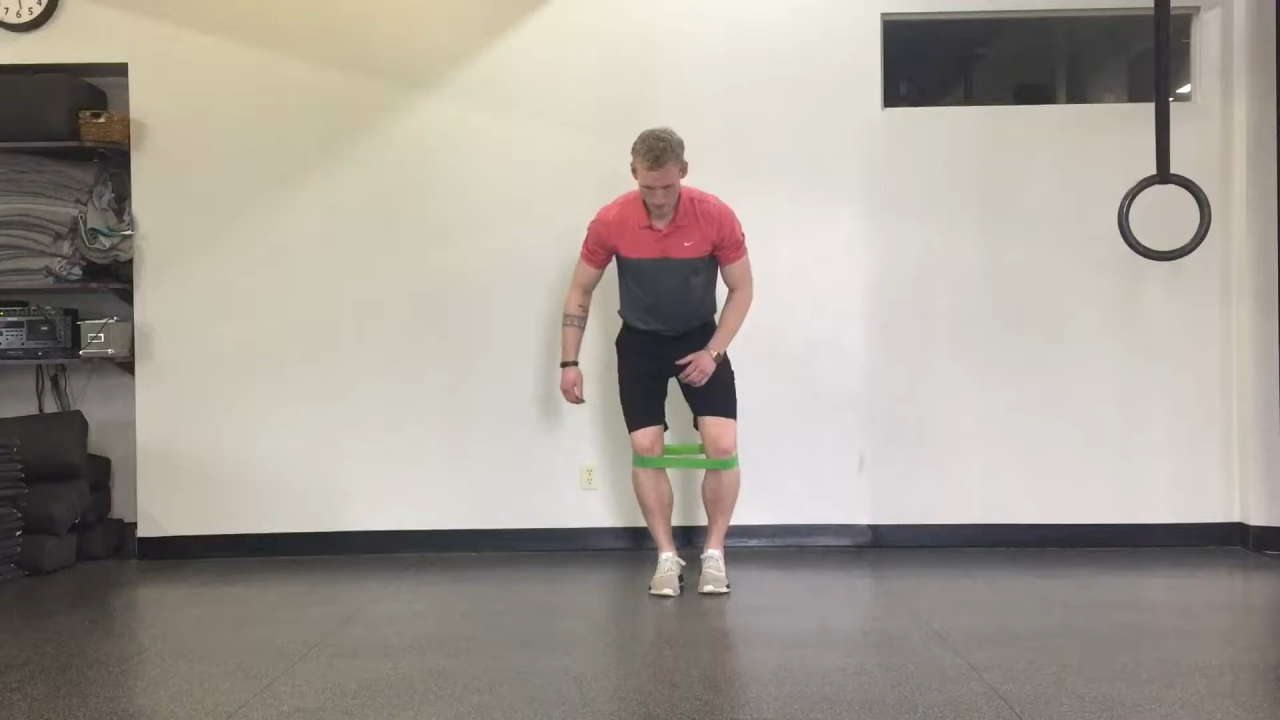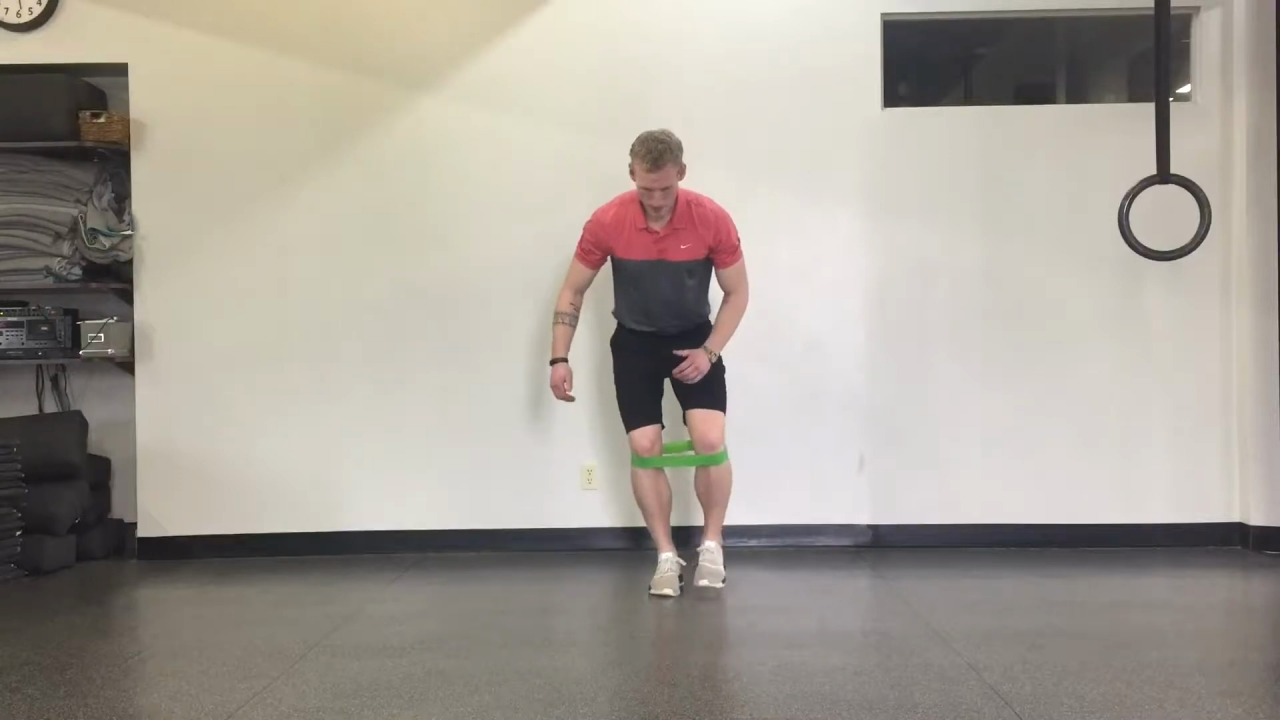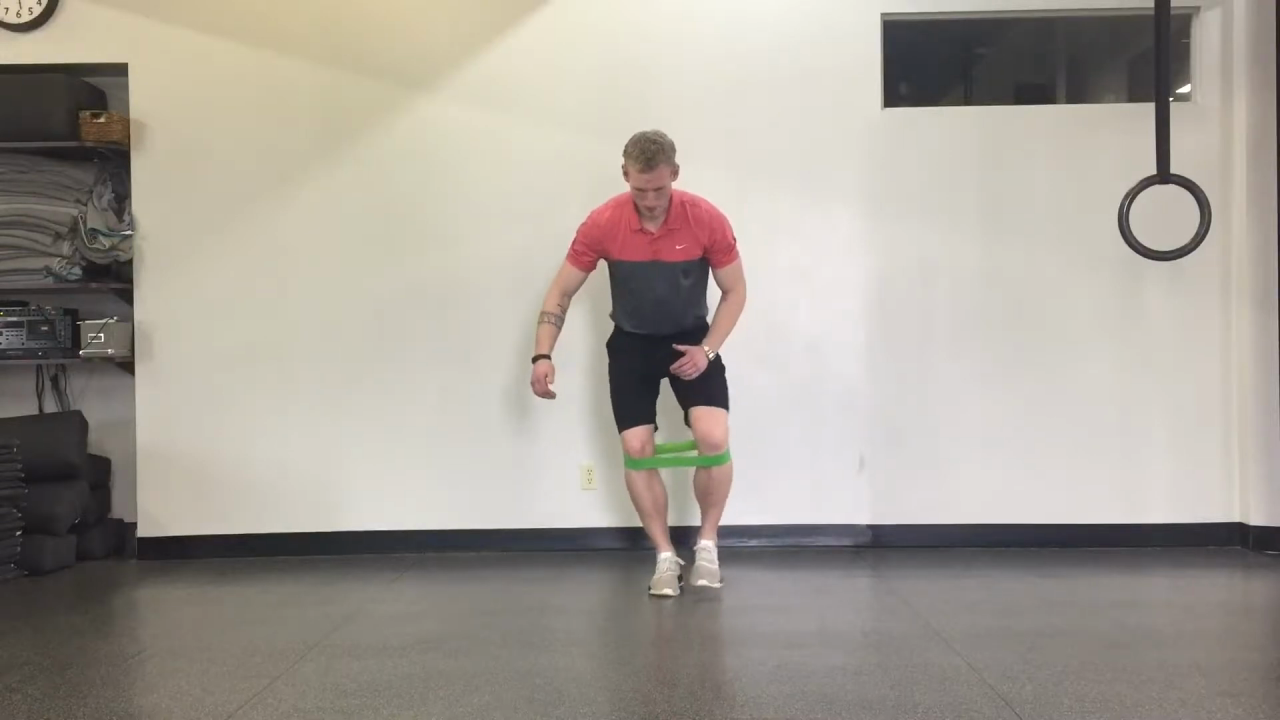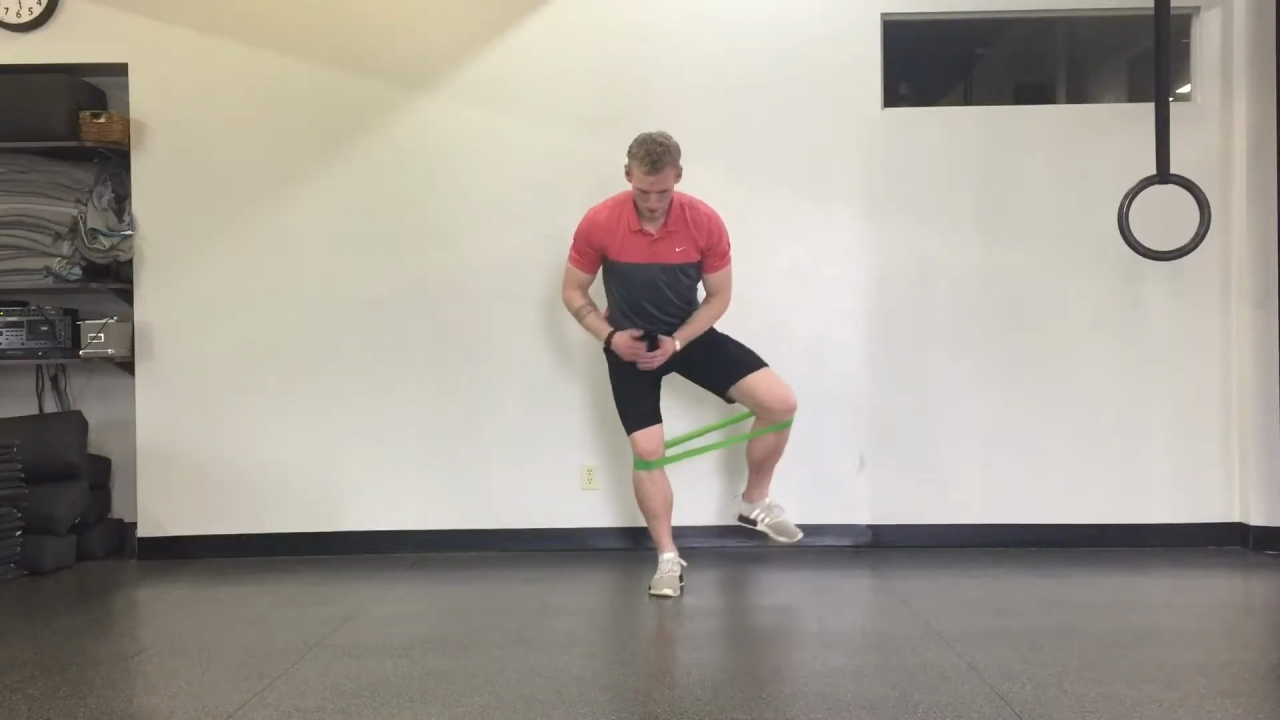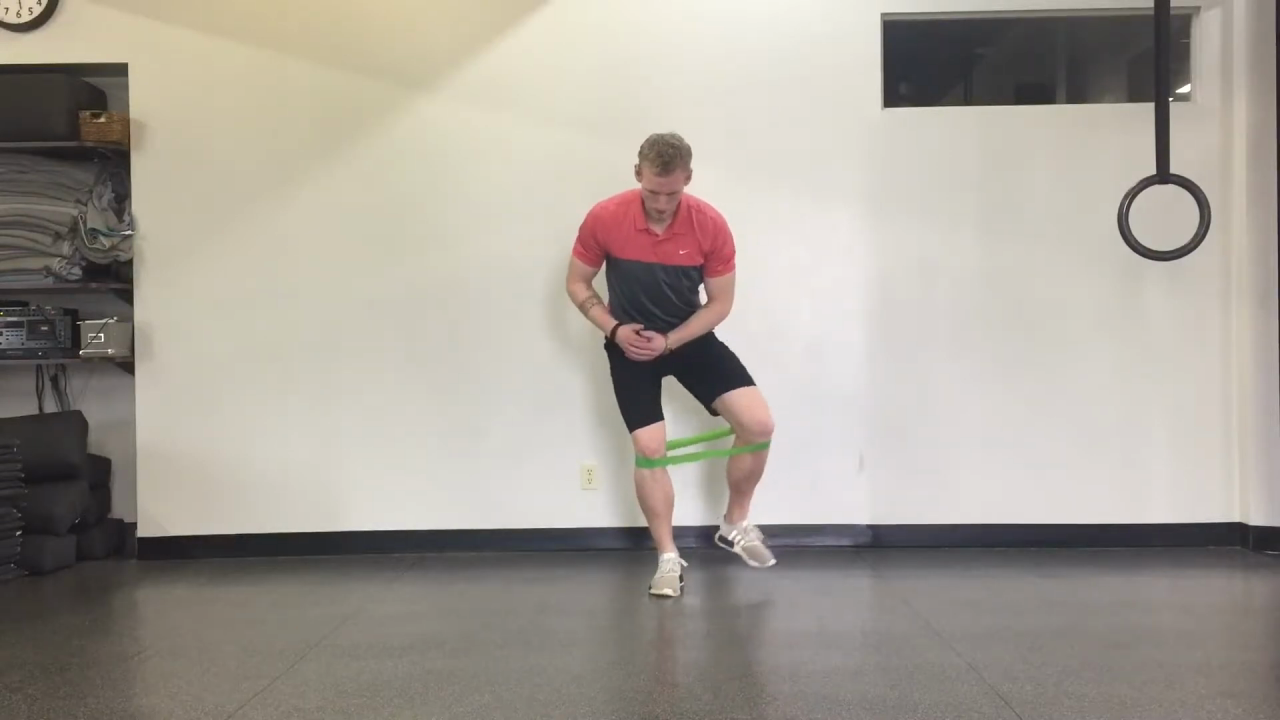
dt=0.5s
person 1, frame 1
left shoulder: (716, 217)
right shoulder: (610, 222)
left elbow: (741, 289)
right elbow: (580, 291)
left wrist: (714, 350)
right wrist: (570, 361)
left hip: (699, 339)
right hip: (640, 343)
left knee: (723, 445)
right knee: (645, 448)
left ankle: (714, 554)
right ankle: (667, 557)
person 1, frame 2
left shoulder: (712, 219)
right shoulder: (606, 222)
left elbow: (737, 293)
right elbow: (573, 290)
left wrist: (708, 351)
right wrist: (560, 358)
left hip: (693, 338)
right hip: (634, 341)
left knee: (710, 440)
right knee: (644, 447)
left ankle: (712, 545)
right ankle: (667, 557)
person 1, frame 3
left shoulder: (707, 220)
right shoulder: (601, 224)
left elbow: (735, 291)
right elbow: (561, 292)
left wrist: (709, 349)
right wrist: (542, 355)
left hip: (691, 340)
right hip: (631, 344)
left knee: (713, 439)
right knee: (637, 449)
left ankle: (707, 543)
right ankle: (665, 557)
person 1, frame 4
left shoulder: (705, 222)
right shoulder: (598, 223)
left elbow: (719, 297)
right elbow: (572, 291)
left wrist: (676, 343)
right wrist: (608, 336)
left hip: (690, 332)
right hip: (630, 341)
left knee: (780, 402)
right knee: (647, 450)
left ankle: (755, 502)
right ankle: (668, 558)
person 1, frame 5
left shoulder: (711, 225)
right shoulder: (604, 218)
left elbow: (720, 302)
right elbow: (577, 283)
left wrist: (668, 341)
right wrist: (614, 329)
left hip: (690, 336)
right hip: (630, 342)
left knee: (758, 423)
right knee: (649, 449)
left ankle: (735, 524)
right ankle: (668, 558)
